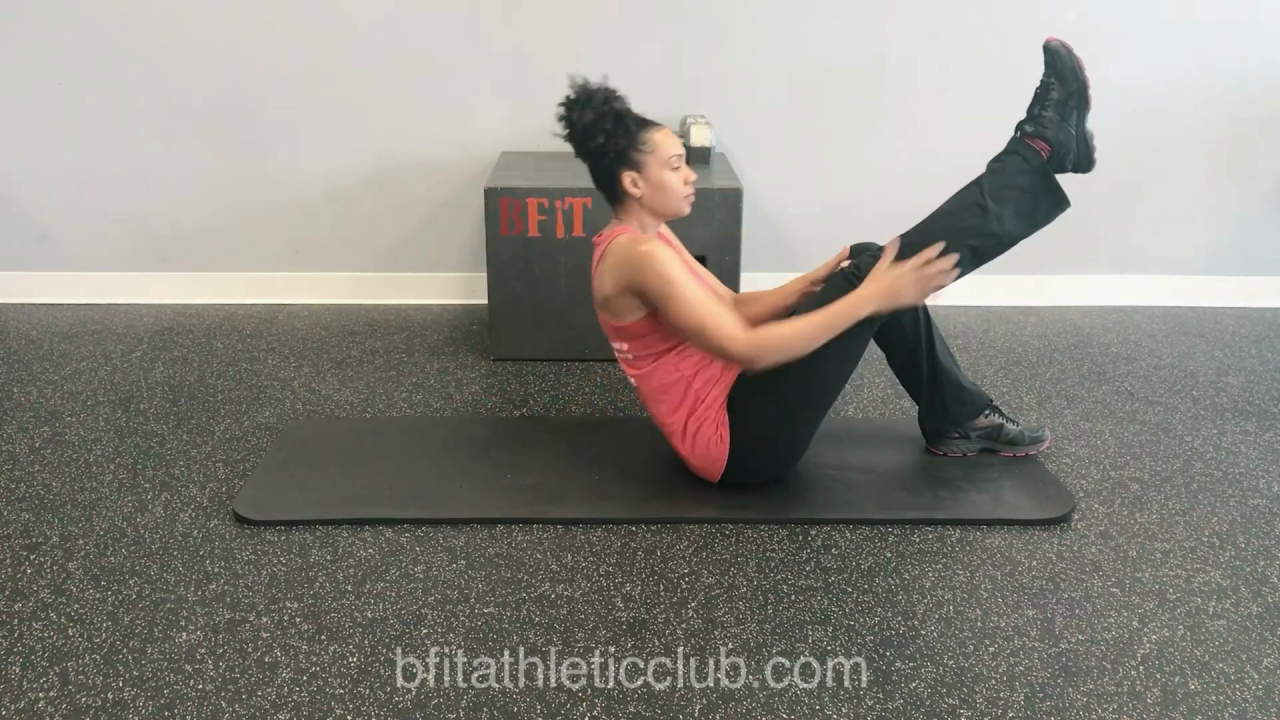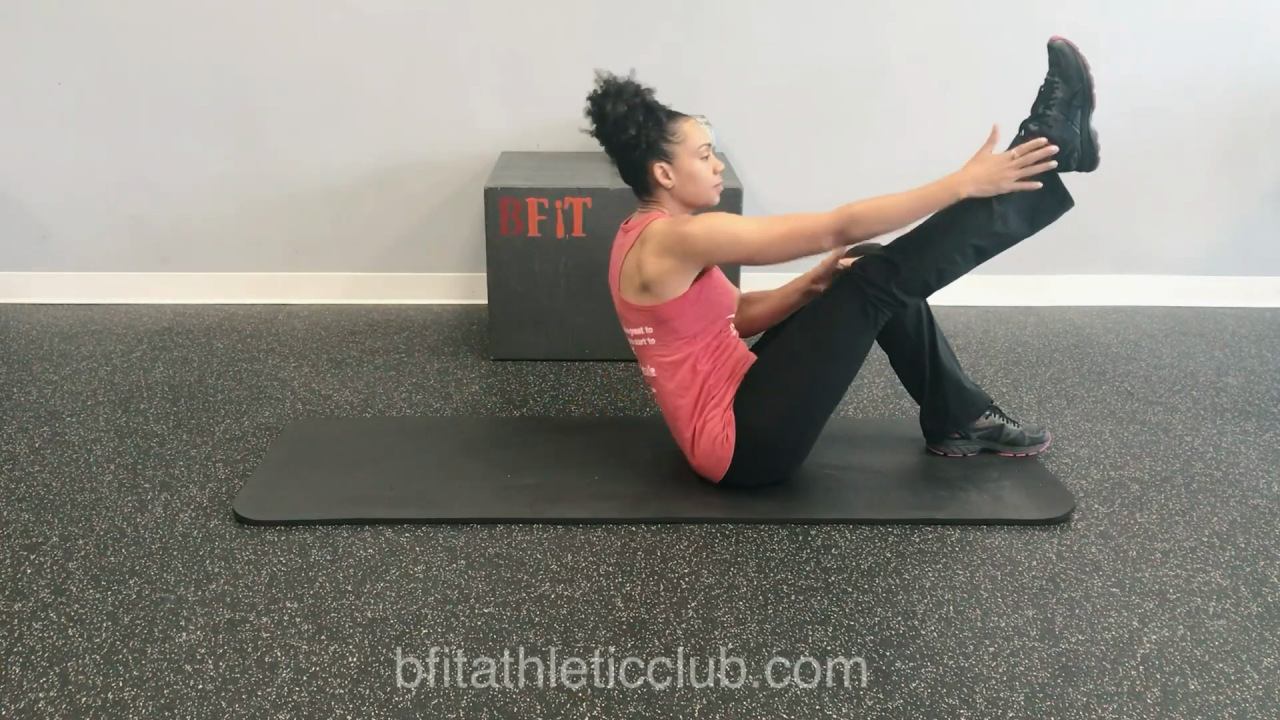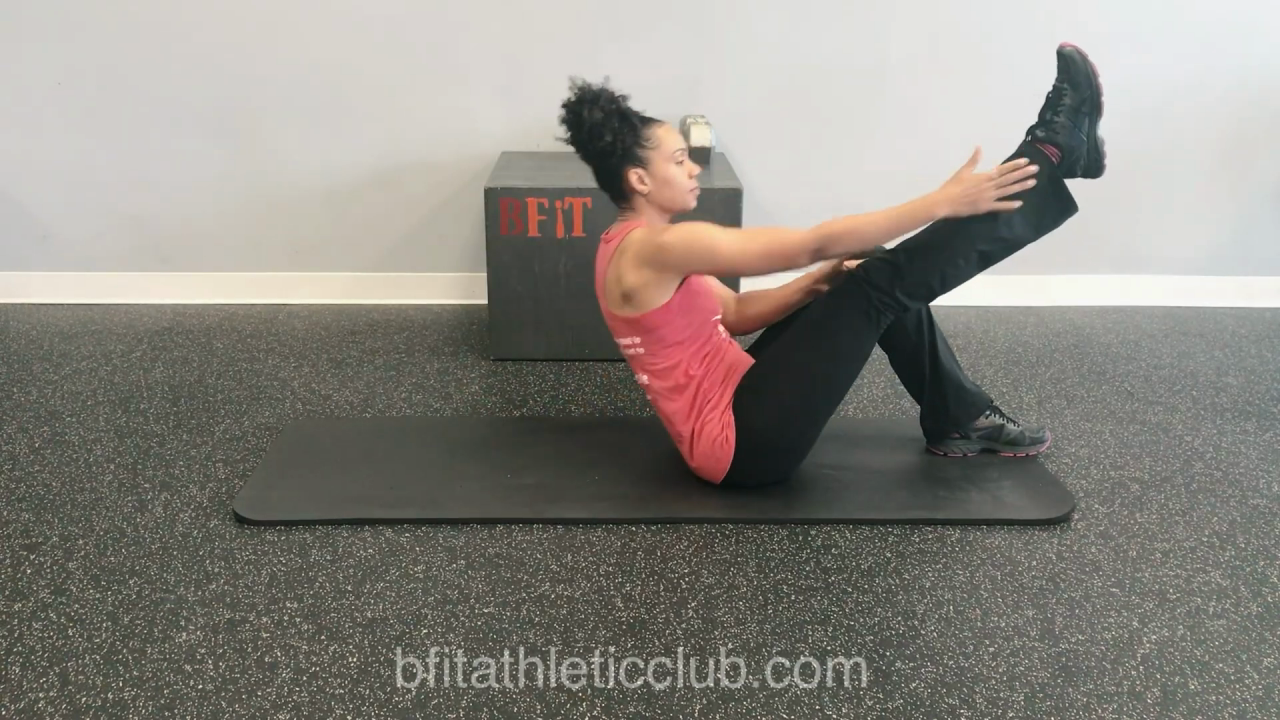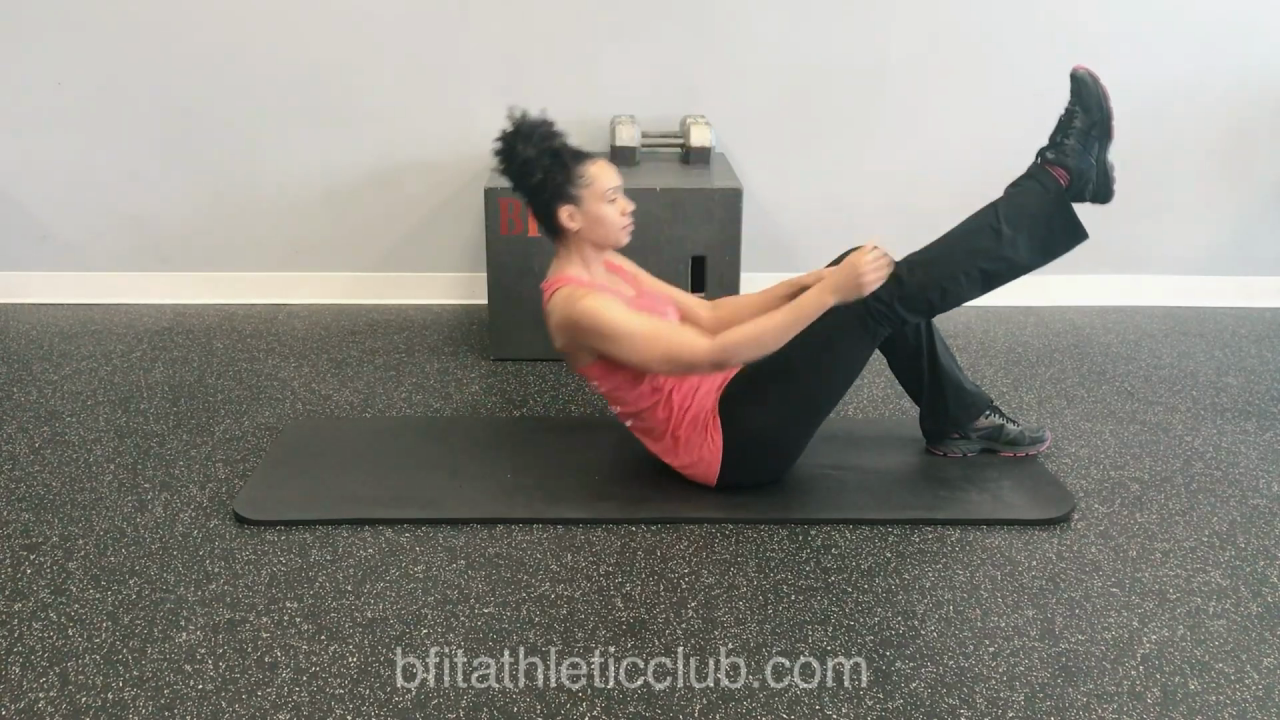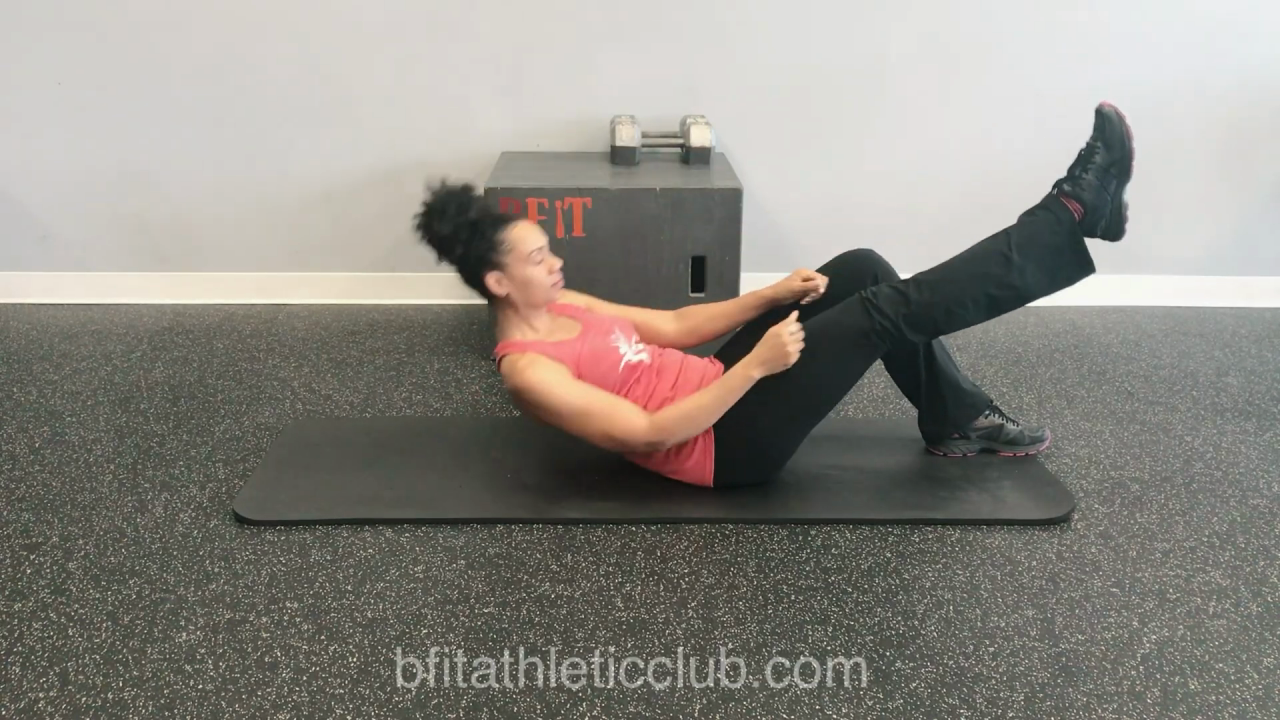
dt=0.2s
person 1, frame 1
left shoulder: (639, 238)
right shoulder: (639, 257)
left elbow: (734, 313)
right elbow: (748, 348)
left wrist: (821, 280)
right wrist: (866, 302)
left hip: (731, 408)
right hip: (739, 443)
left knee: (875, 272)
right knee: (870, 292)
left ankle: (959, 423)
right ankle: (1038, 149)
person 1, frame 2
left shoulder: (651, 234)
right shoulder: (681, 237)
right elbow: (839, 228)
left wrist: (812, 284)
right wrist: (962, 181)
left hip: (739, 405)
right hip: (746, 440)
left knee: (876, 277)
right knee: (882, 280)
left ankle: (960, 423)
right ankle: (1048, 144)
person 1, frame 3
left shoulder: (638, 239)
right shoulder: (658, 248)
left elbow: (732, 313)
right elbow: (819, 240)
left wrist: (821, 279)
right wrist: (943, 200)
left hip: (739, 399)
right hip: (746, 440)
left knee: (871, 275)
right knee: (884, 285)
left ankle: (959, 424)
right ankle: (1050, 156)
person 1, frame 4
left shoulder: (603, 265)
right shoulder: (578, 307)
left elbow: (709, 315)
right elbow: (716, 350)
left wrist: (810, 282)
right wrist: (828, 296)
left hip: (731, 397)
right hip: (732, 440)
left knee: (872, 278)
right knee: (888, 298)
left ankle: (959, 424)
right ankle: (1059, 180)
person 1, frame 5
left shoulder: (555, 306)
right shoulder: (529, 371)
left elbow: (675, 325)
right elbow: (655, 433)
left wrist: (774, 293)
right wrist: (758, 366)
left hip: (718, 389)
right hip: (725, 442)
left knee: (861, 270)
right knee: (889, 311)
left ankle: (958, 424)
right ankle: (1072, 212)
